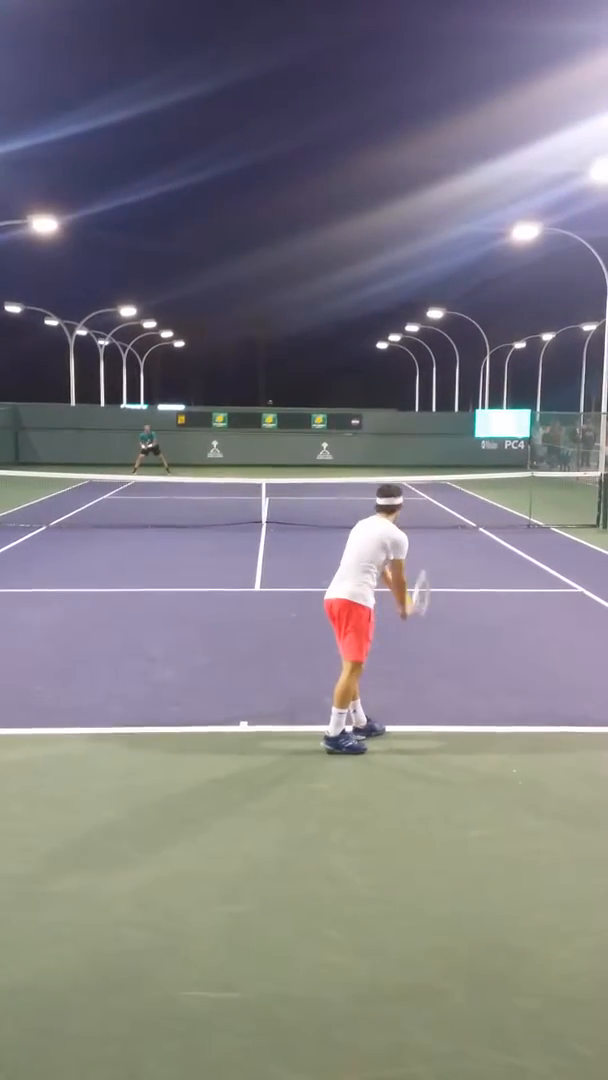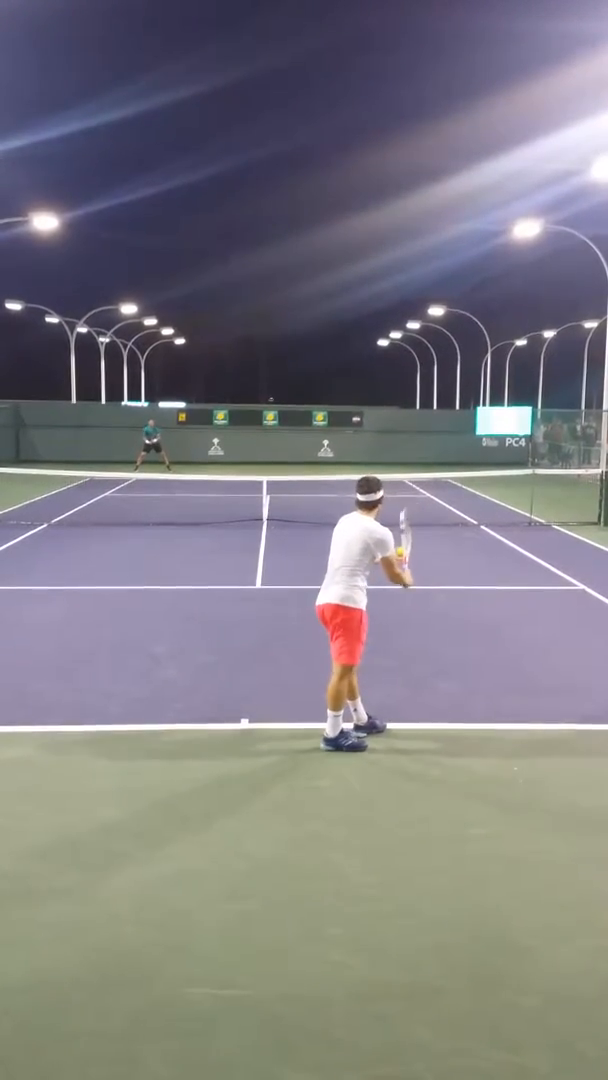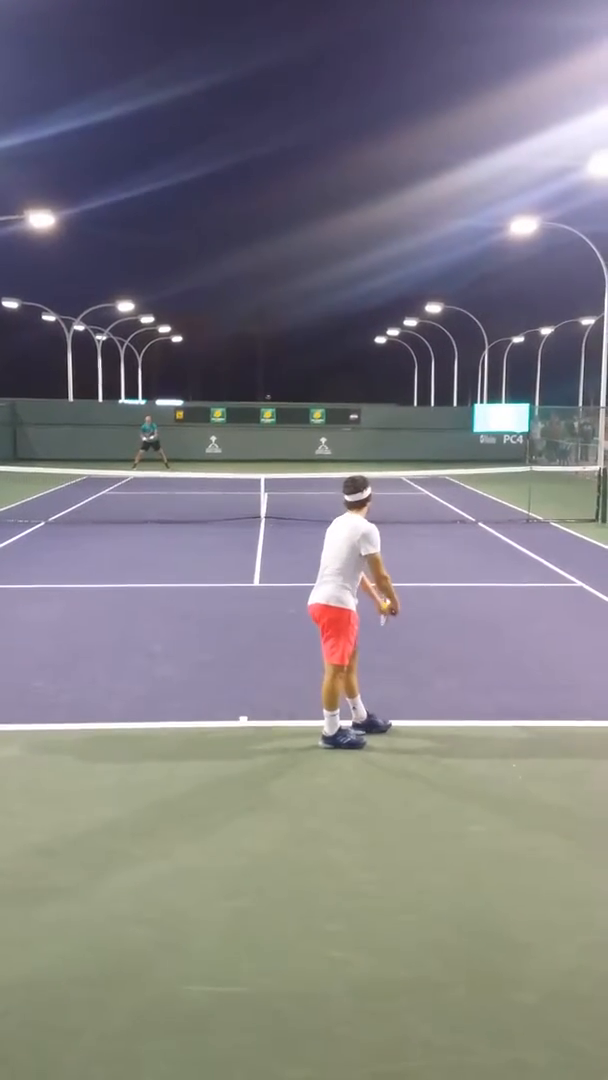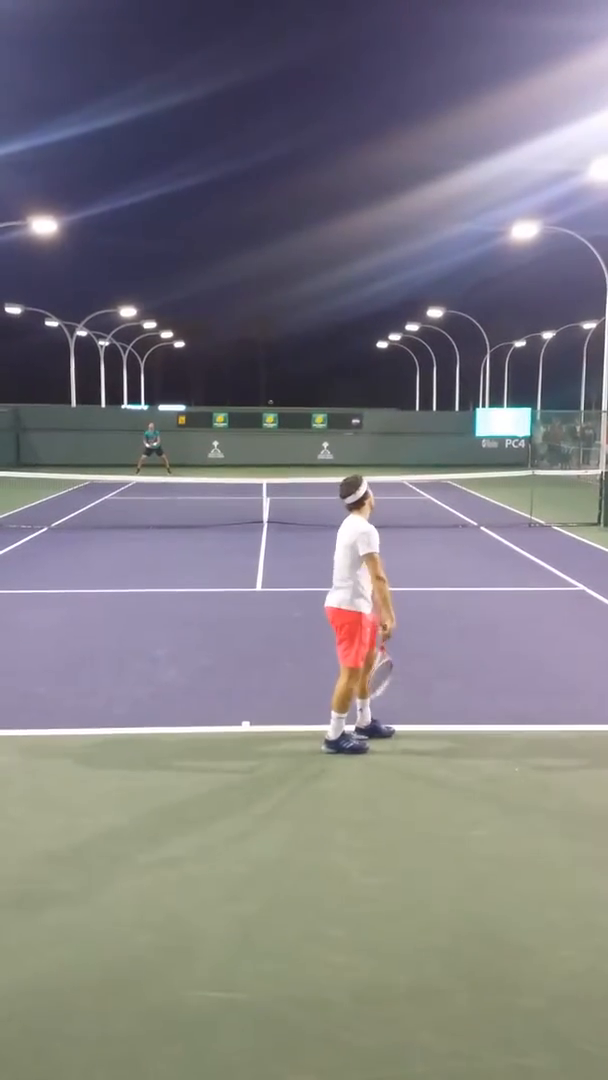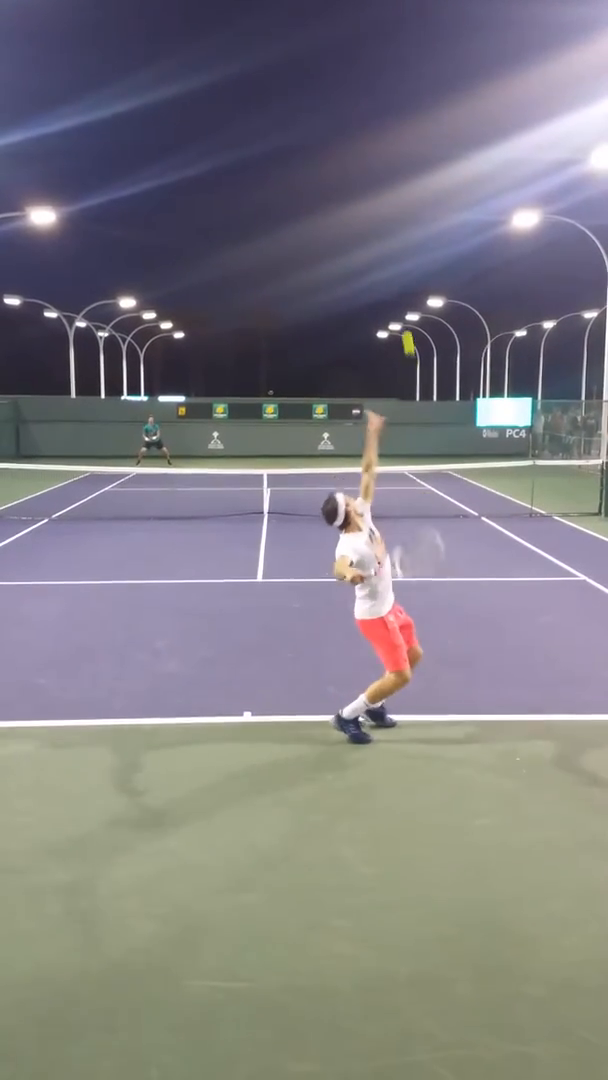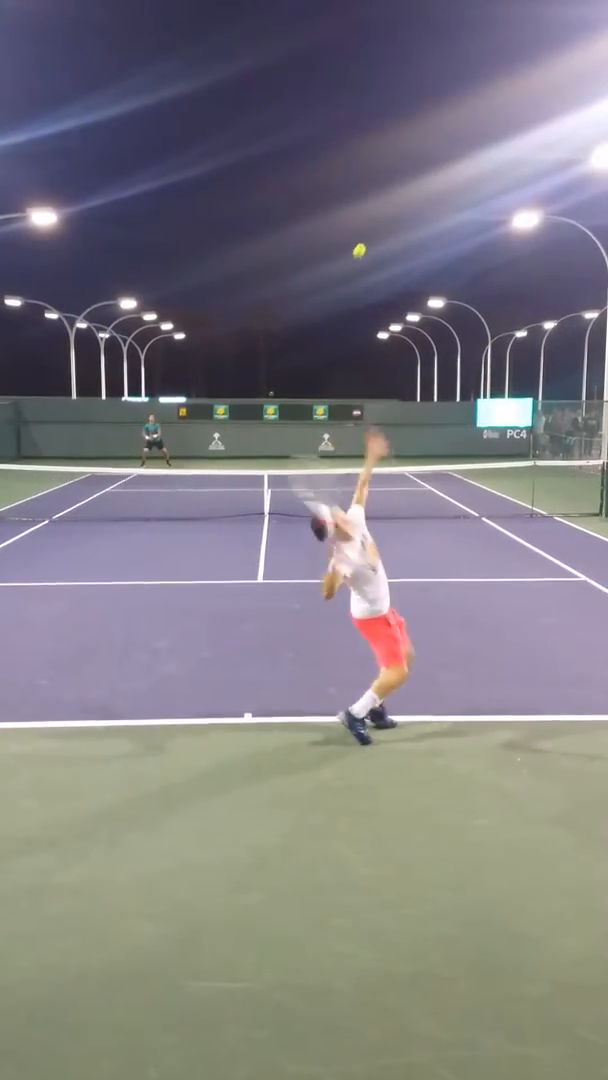
dt=0.5s
person 1, frame 1
left shoulder: (364, 525)
right shoulder: (396, 536)
right elbow: (399, 580)
left wrist: (394, 586)
right wrist: (403, 606)
left hip: (335, 596)
right hip: (354, 601)
left knee: (354, 665)
right knee: (353, 667)
left ankle: (360, 723)
right ankle: (335, 734)
person 1, frame 2
left shoulder: (345, 521)
right shoulder: (379, 533)
right elbow: (394, 576)
left wrist: (390, 557)
right wrist: (406, 578)
left hip: (328, 600)
right hip: (346, 604)
left knee: (349, 665)
right knee: (343, 669)
left ankle: (361, 720)
right ankle: (333, 734)
person 1, frame 3
left shoulder: (340, 523)
right shoulder: (366, 529)
right elbow: (381, 576)
left wrist: (377, 599)
right wrist: (394, 601)
left hip: (327, 600)
right hip: (334, 604)
left knee: (349, 661)
right knee: (336, 669)
left ankle: (361, 718)
right ankle: (331, 732)
person 1, frame 4
left shoulder: (353, 526)
right shoulder: (365, 530)
right elbow: (378, 577)
left wrist: (378, 611)
right wrist: (389, 616)
left hip: (356, 607)
right hip: (349, 609)
left knee: (368, 663)
right knee: (351, 672)
left ankle: (365, 723)
right ankle: (335, 736)
person 1, frame 5
left shoulder: (363, 516)
right shoulder: (349, 545)
left elbow: (369, 474)
right elbow: (338, 568)
left wrist: (372, 434)
right wrist: (349, 574)
left hip: (388, 607)
right hip: (375, 616)
left knee: (414, 656)
right knee: (400, 676)
left ankle: (373, 706)
right ankle: (347, 715)
person 1, frame 6
left shoulder: (354, 522)
right shoulder: (345, 556)
left elbow: (361, 488)
right elbow: (327, 593)
left wrist: (372, 457)
right wrist: (333, 567)
left hip: (381, 610)
right hip: (373, 616)
left knee: (402, 657)
right knee: (398, 672)
left ankle: (372, 705)
right ankle: (357, 712)
